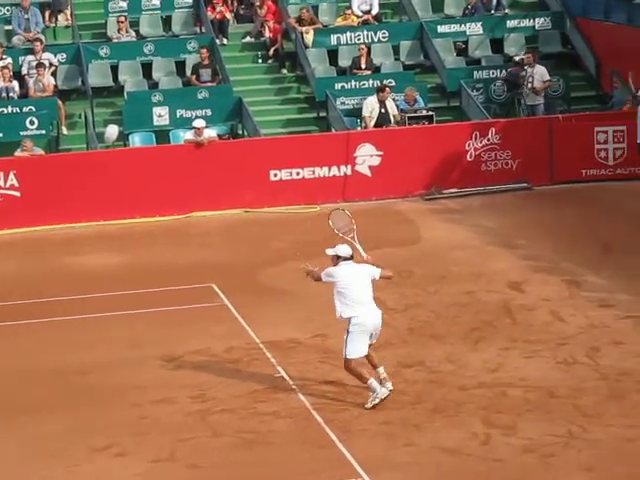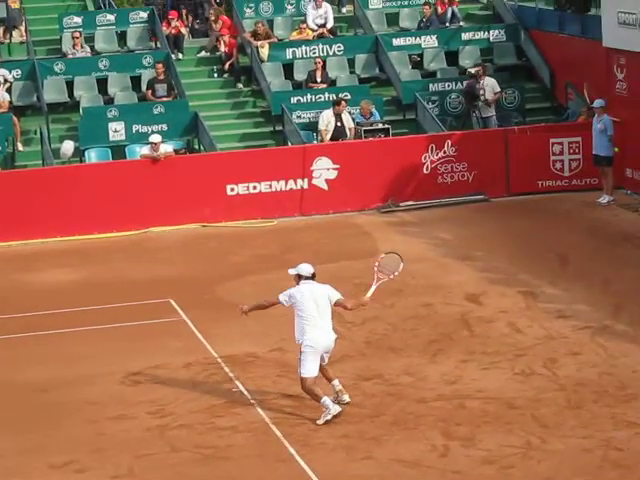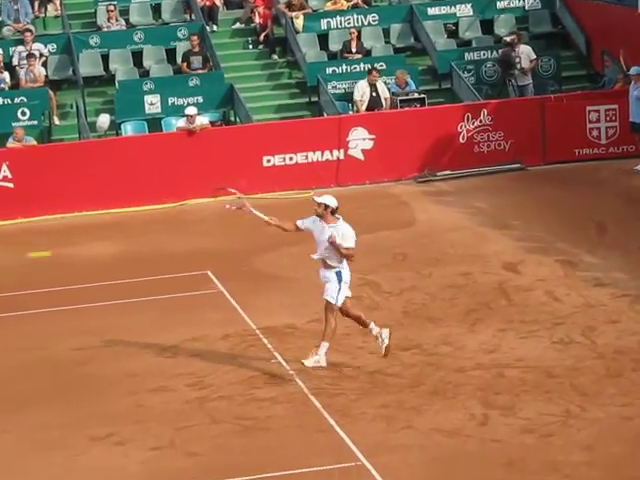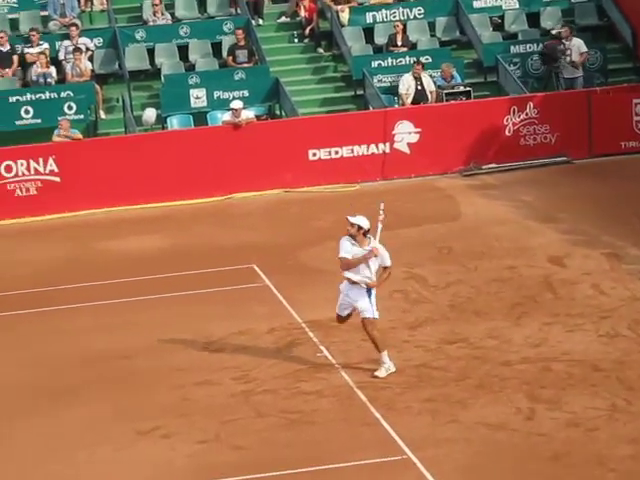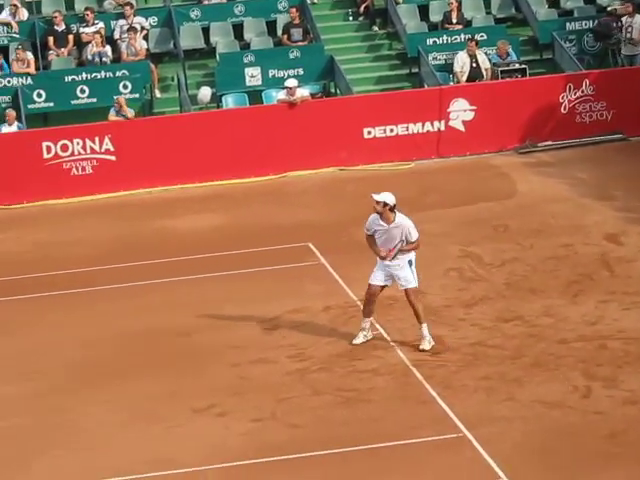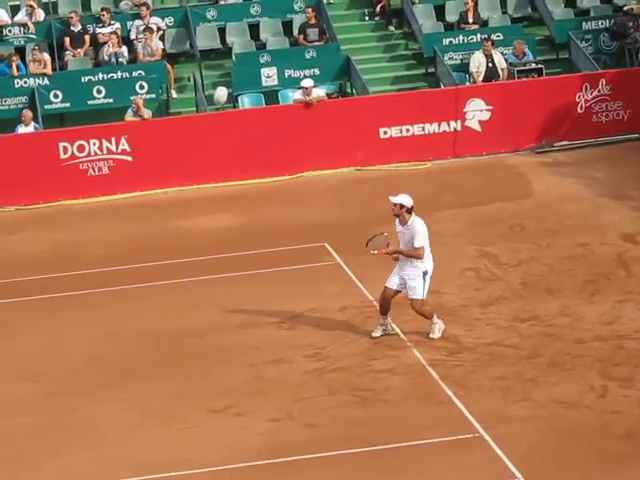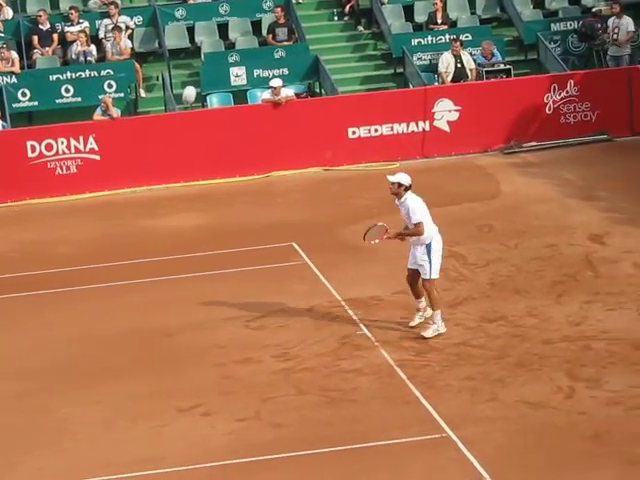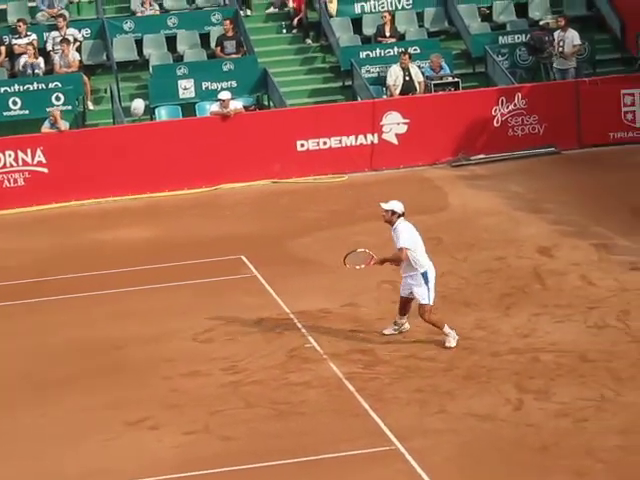
dt=0.3s
person 1, frame 1
left shoulder: (334, 272)
right shoulder: (363, 268)
left elbow: (316, 278)
right elbow: (389, 274)
left wrist: (310, 271)
right wrist: (371, 264)
left hip: (359, 321)
right hip: (375, 317)
left knee: (351, 364)
right knee: (365, 348)
left ankle: (378, 390)
right ankle: (384, 381)
person 1, frame 2
left shoulder: (294, 292)
right shoulder: (326, 289)
left elbow: (269, 303)
right elbow: (348, 306)
left wrist: (249, 308)
right wrist: (361, 302)
left hip: (311, 341)
right hip: (329, 339)
left knee: (308, 385)
right knee: (321, 365)
left ankle: (329, 406)
right ankle: (341, 394)
person 1, frame 3
left shoulder: (345, 229)
right shoulder: (315, 221)
left elbow: (350, 256)
right elbow: (293, 227)
left wrist: (337, 246)
right wrist: (276, 223)
left hip: (338, 274)
right hip: (328, 273)
left knee: (330, 311)
right knee: (346, 310)
left ankle: (320, 356)
right ankle: (379, 333)
person 1, frame 4
left shoulder: (379, 249)
right shoulder: (345, 241)
left elbow: (388, 270)
right elbow: (344, 265)
left wrist: (377, 282)
right wrist: (366, 255)
left hip: (366, 291)
right hip: (348, 288)
left knee: (369, 327)
right knee: (341, 319)
left ankle: (386, 363)
right ankle: (356, 308)
person 1, frame 5
left shoulder: (405, 223)
right shoulder: (373, 220)
left elbow: (416, 244)
right elbow: (369, 236)
left wrist: (397, 250)
right wrist: (377, 251)
left hip: (403, 263)
right hip: (384, 262)
left knee: (412, 298)
right knee: (370, 296)
left ankle: (426, 336)
right ankle: (365, 331)
person 1, frame 6
left shoulder: (417, 226)
right shoulder: (399, 222)
left elbow: (419, 255)
left wrist: (397, 250)
right wrist: (396, 253)
left hip: (419, 269)
right hip: (403, 267)
left knee: (416, 306)
right knee: (384, 297)
left ankle: (437, 323)
right ankle: (383, 325)
person 1, frame 7
left shoulder: (412, 202)
right shoulder: (403, 201)
left elbow: (420, 230)
left wrist: (399, 233)
right wrist: (403, 232)
left hip: (429, 245)
right hip: (418, 245)
left knee: (428, 285)
right knee: (411, 280)
left ankle: (438, 324)
right ankle: (422, 310)
person 1, frame 8
left shoulder: (402, 229)
right shoulder: (400, 227)
left elbow: (401, 257)
left wrist: (384, 259)
right wrist: (395, 259)
left hip: (422, 274)
right hip: (411, 273)
left knee: (424, 314)
right knee: (404, 303)
left ankle: (450, 334)
right ankle: (400, 324)
